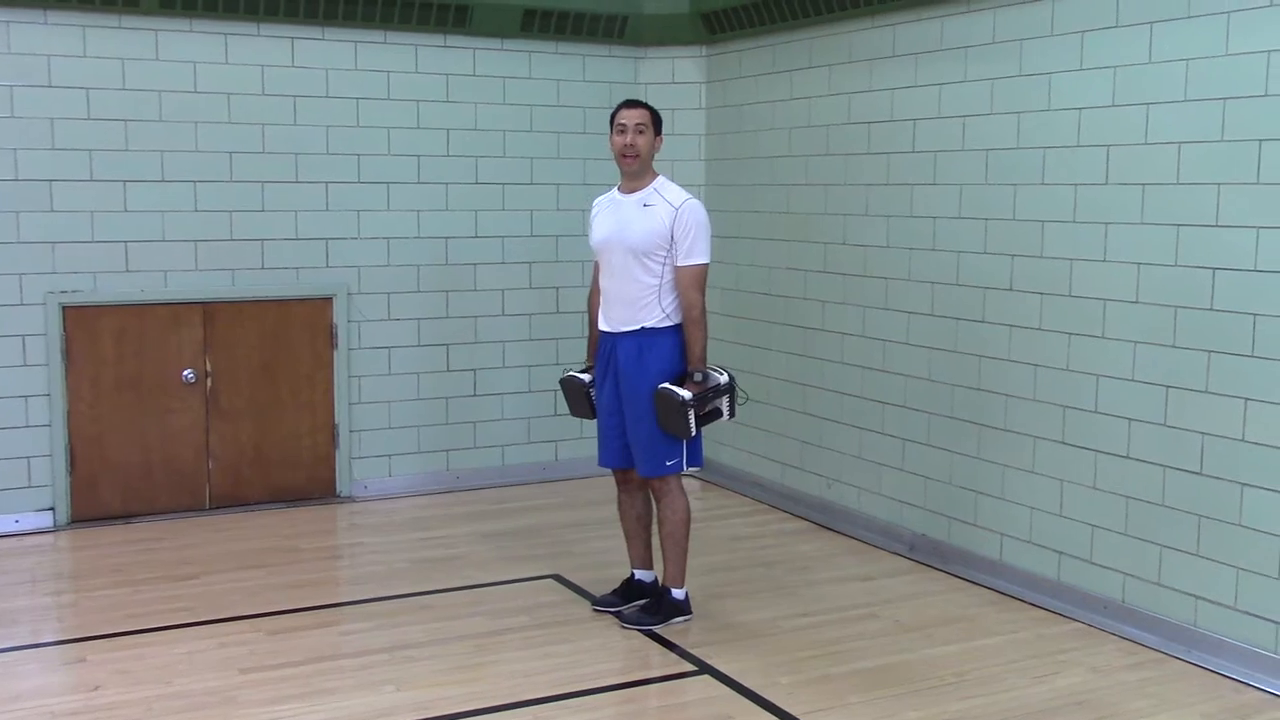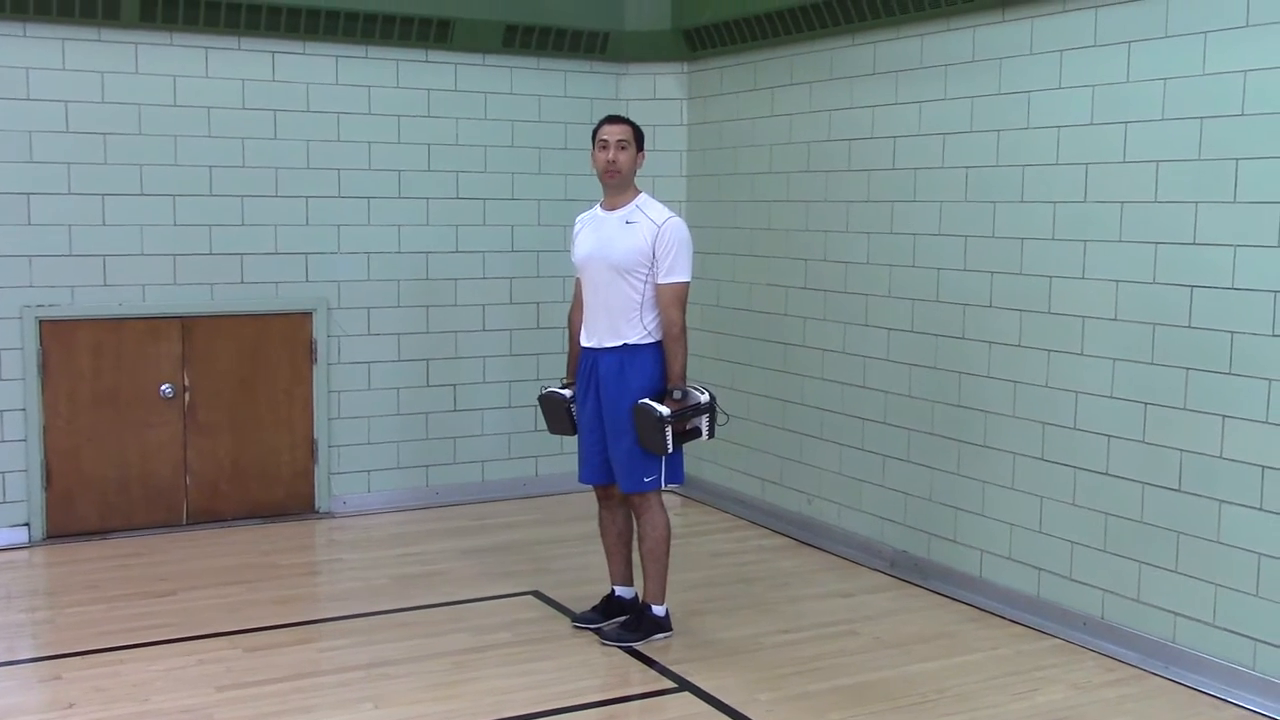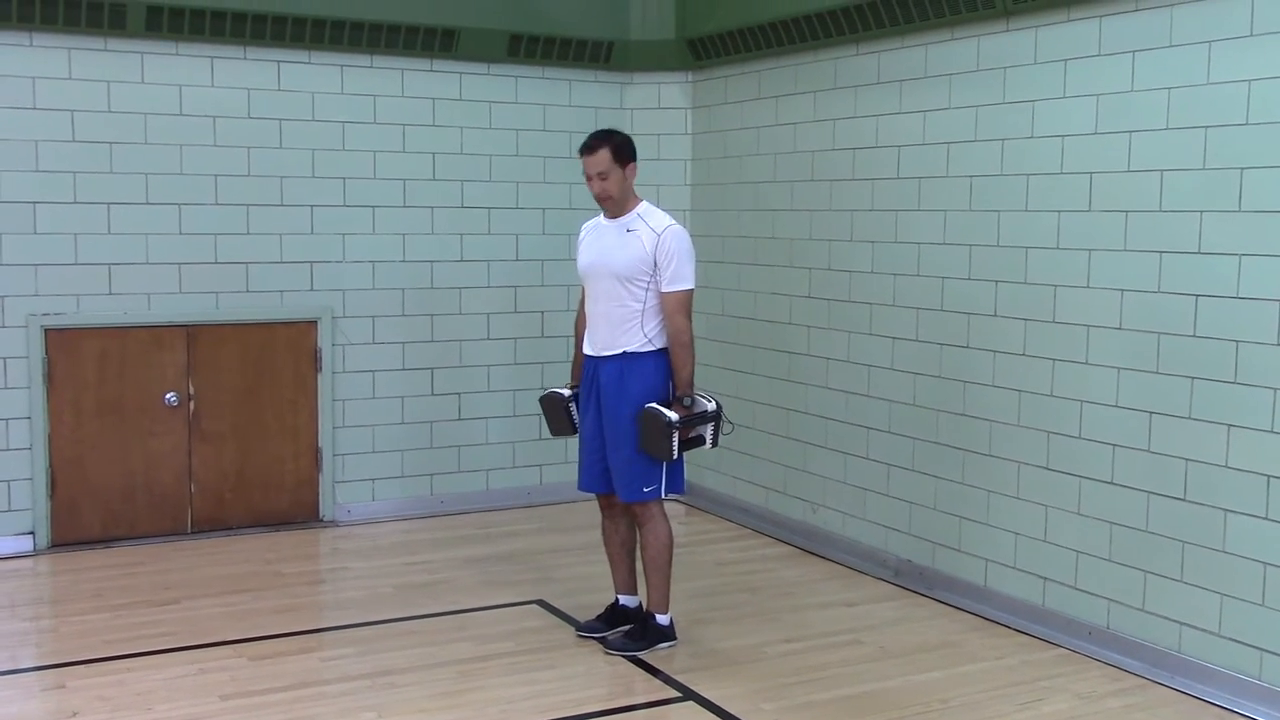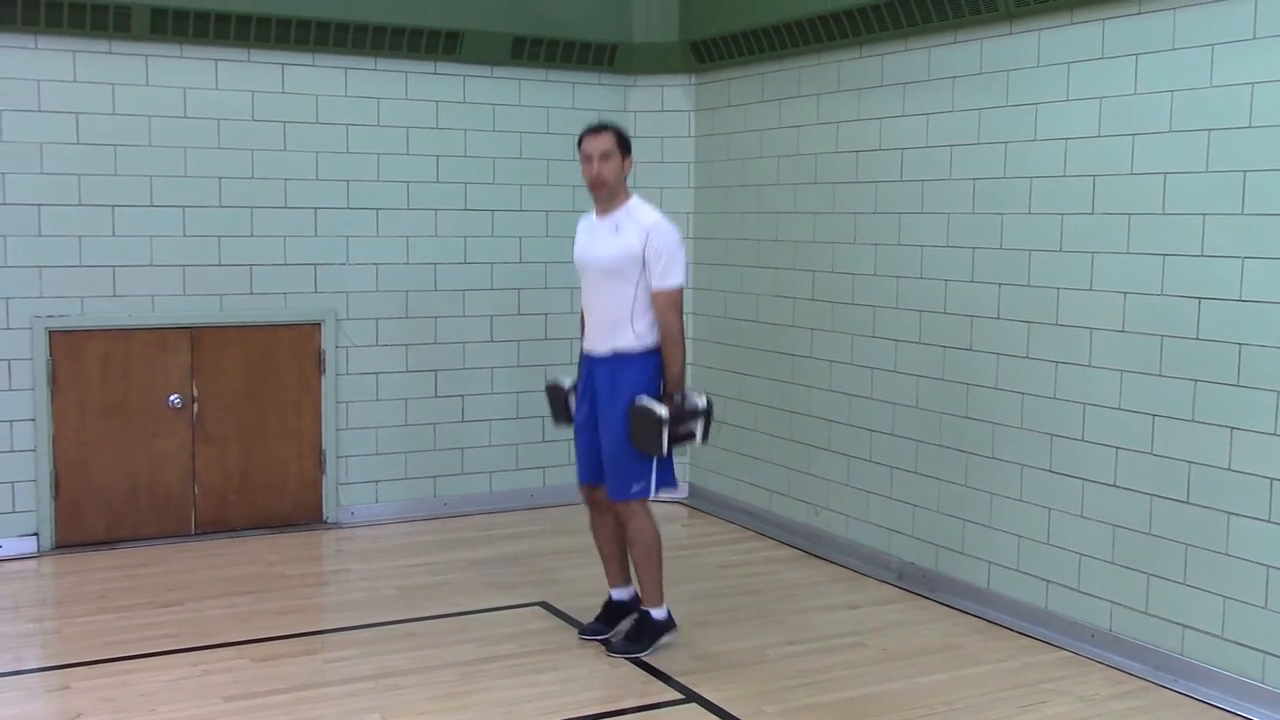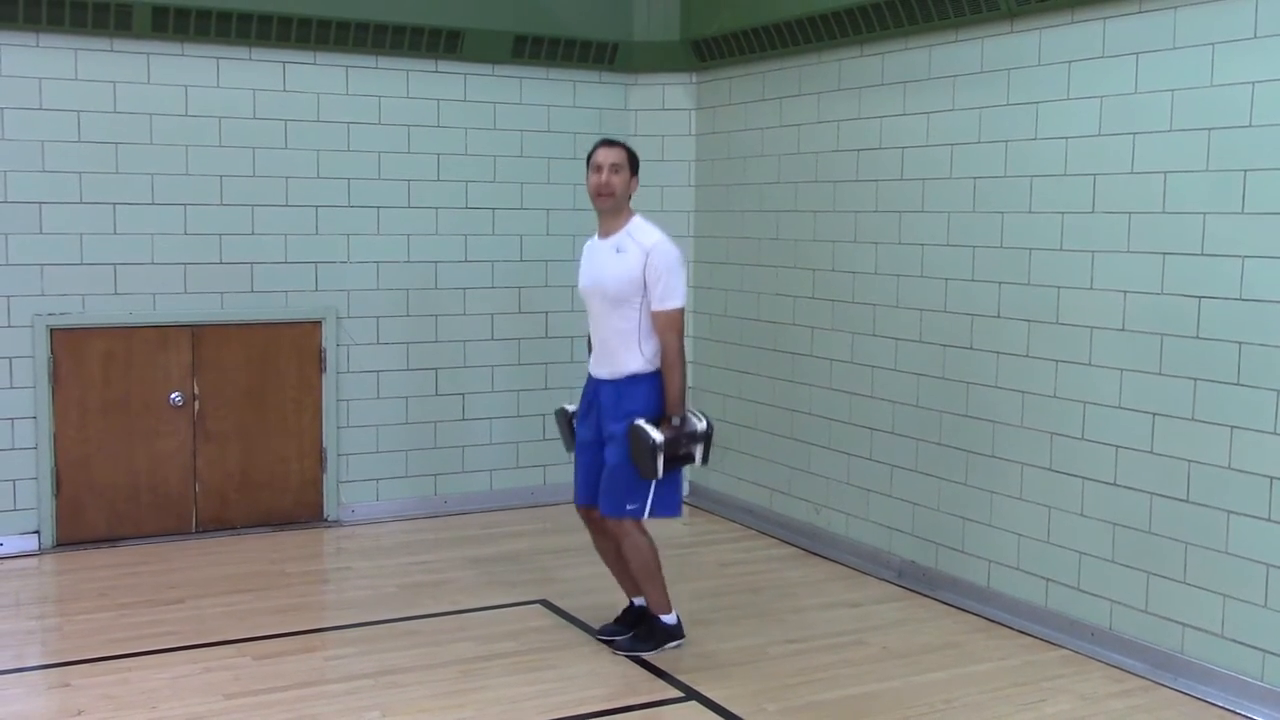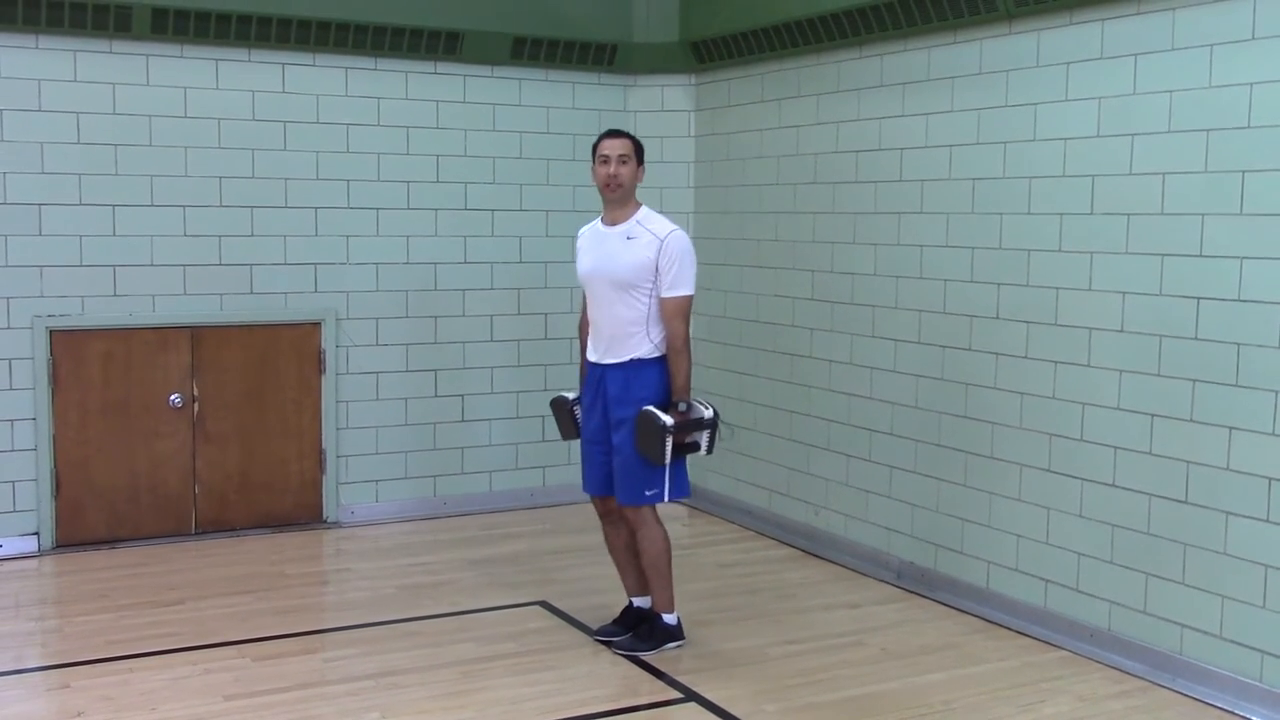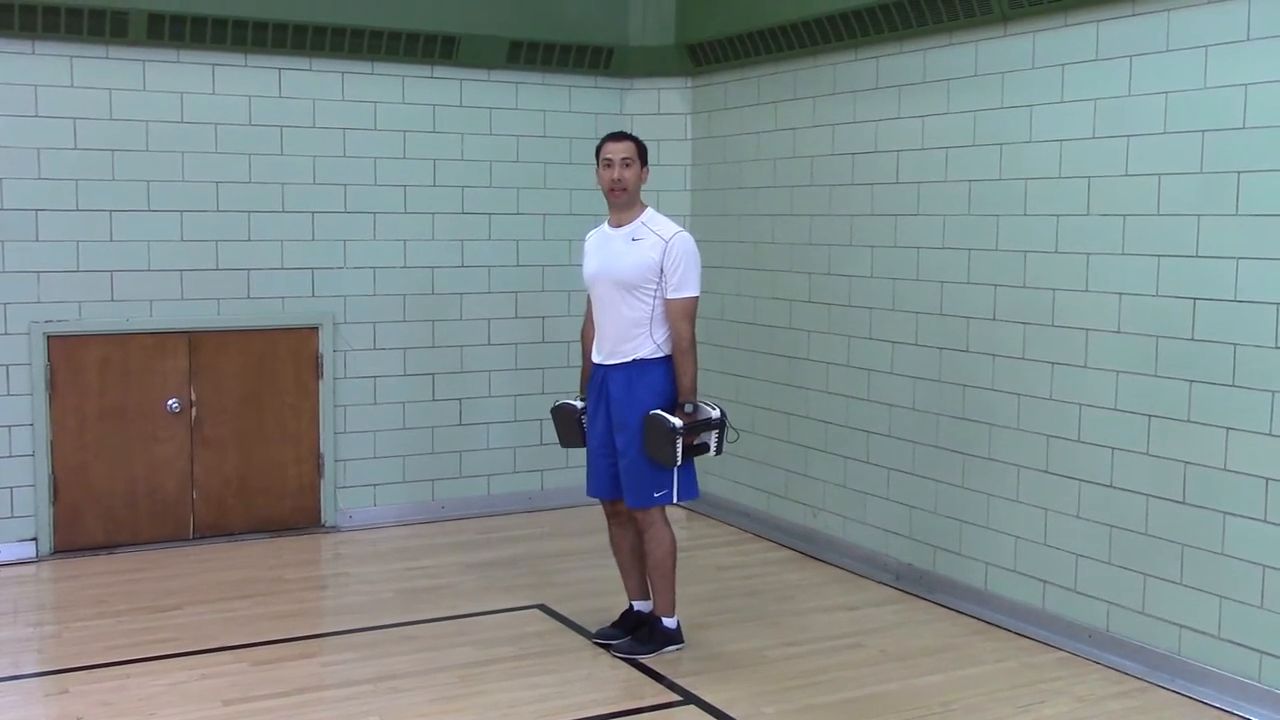
dt=0.7s
person 1, frame 1
left shoulder: (680, 208)
right shoulder: (601, 208)
left elbow: (692, 299)
left wrist: (696, 374)
right wrist: (591, 358)
left hip: (656, 349)
right hip: (612, 349)
left knee: (662, 476)
right knee: (625, 473)
left ankle: (674, 593)
right ankle: (641, 578)
person 1, frame 2
left shoulder: (662, 226)
right shoulder: (584, 225)
left elbow: (673, 318)
left wrist: (675, 392)
right wrist: (571, 375)
left hip: (638, 367)
right hip: (593, 366)
left knee: (643, 494)
right knee: (606, 490)
left ankle: (655, 611)
right ankle: (621, 595)
person 1, frame 3
left shoulder: (664, 233)
right shoulder: (589, 232)
left elbow: (678, 323)
left wrist: (683, 397)
right wrist: (575, 377)
left hip: (639, 374)
right hip: (596, 374)
left knee: (644, 503)
right knee: (609, 499)
left ankle: (658, 619)
right ankle: (625, 604)
person 1, frame 4
left shoulder: (652, 228)
right shoulder: (585, 227)
left elbow: (669, 319)
left wrist: (674, 395)
right wrist: (582, 372)
left hip: (633, 371)
right hip: (594, 368)
left knee: (628, 499)
right knee: (595, 493)
left ankle: (655, 613)
right ankle: (620, 597)
person 1, frame 5
left shoulder: (654, 249)
right shoulder: (591, 248)
left elbow: (671, 341)
left wrist: (674, 418)
left hip: (637, 394)
right hip: (598, 390)
left knee: (621, 518)
right knee: (592, 512)
left ankle: (665, 620)
right ankle: (638, 605)
person 1, frame 6
left shoulder: (665, 239)
right shoulder: (587, 238)
left elbow: (677, 331)
left wrist: (680, 405)
right wrist: (584, 385)
left hip: (643, 381)
right hip: (600, 380)
left knee: (637, 507)
right knee: (607, 503)
left ankle: (667, 620)
right ankle: (639, 606)
person 1, frame 7
left shoulder: (670, 240)
right shoulder: (594, 241)
left elbow: (683, 331)
left wrist: (687, 405)
right wrist: (585, 389)
left hip: (647, 381)
right hip: (604, 381)
left knee: (647, 509)
right knee: (615, 507)
left ankle: (666, 624)
right ankle: (638, 610)
